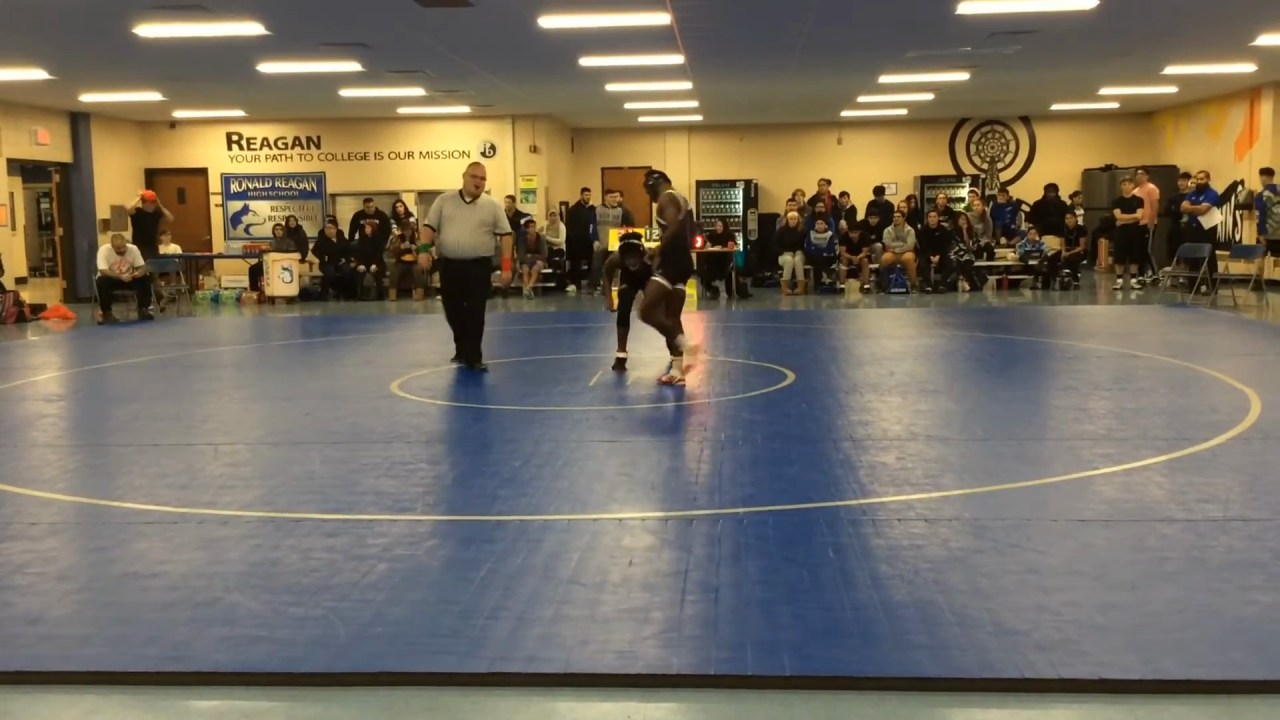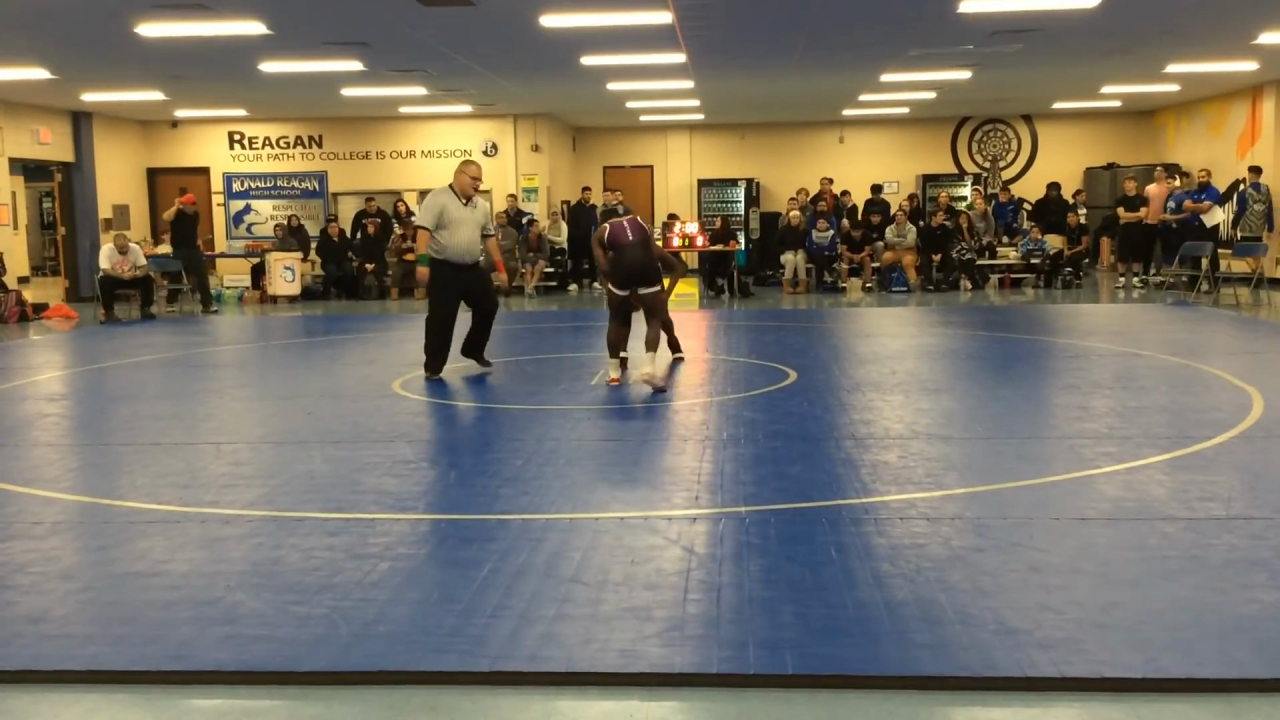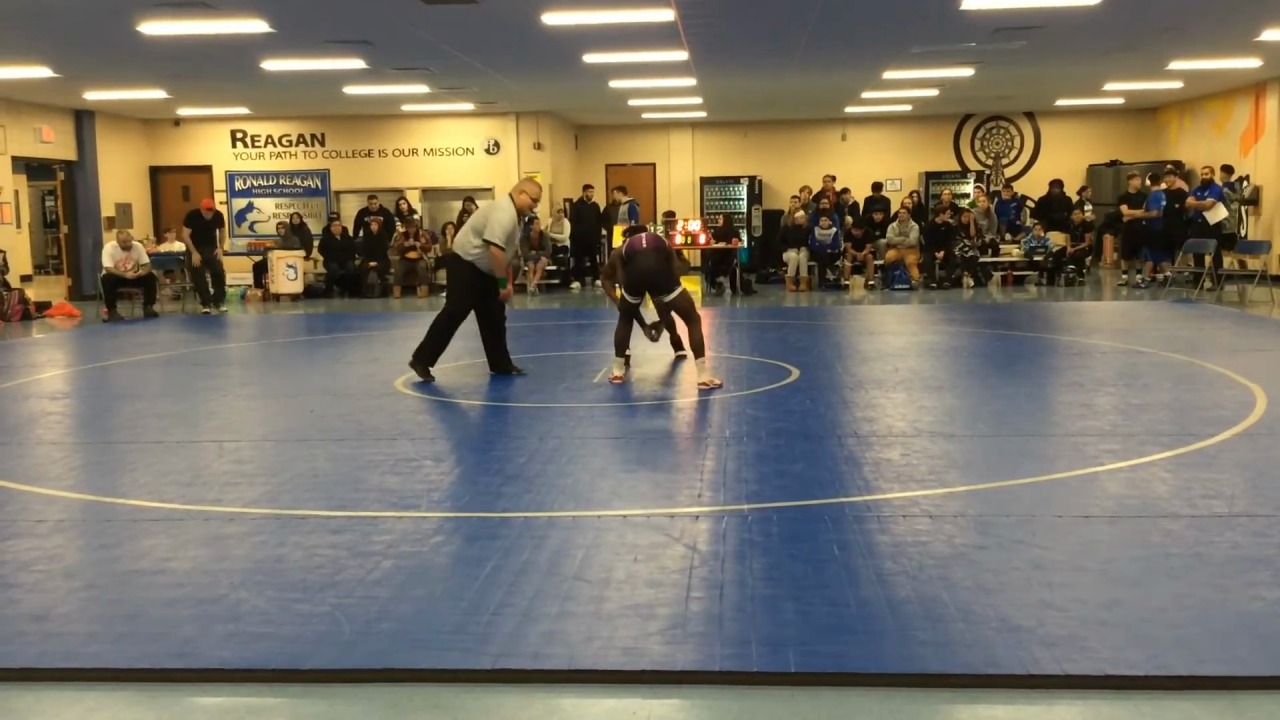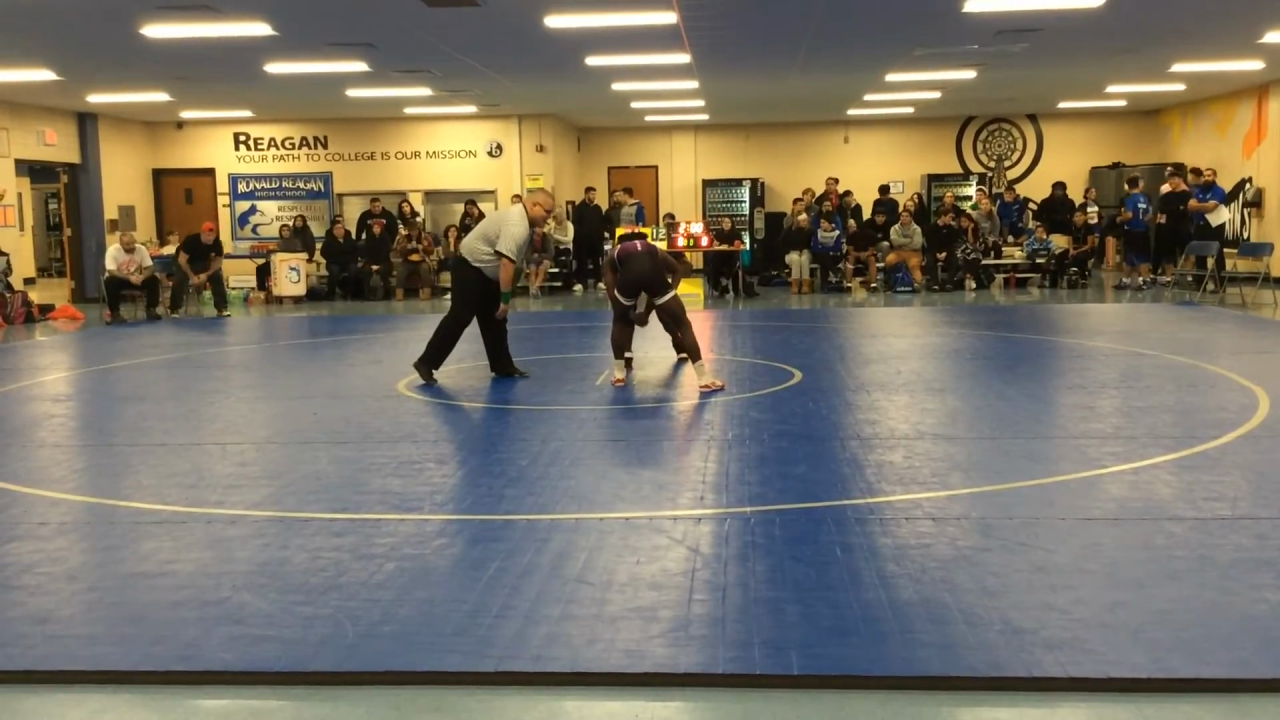
dt=0.7s
person 1, frame 1
left shoulder: (492, 206)
right shoulder: (444, 201)
left elbow: (505, 235)
right elbow: (430, 227)
left wrist: (506, 266)
left hip: (478, 266)
right hip: (449, 265)
left knee: (475, 312)
right knee: (453, 310)
left ankle: (472, 358)
right ankle: (462, 347)
person 1, frame 2
left shoulder: (481, 206)
right shoulder: (438, 198)
left elbow: (489, 237)
right elbow: (423, 230)
left wrist: (500, 267)
left hip: (472, 269)
right hip: (443, 269)
left knee: (488, 306)
right knee: (440, 319)
left ankle: (473, 350)
right ankle: (433, 367)
person 1, frame 3
left shoulder: (515, 214)
right shoulder: (504, 212)
left elbow: (507, 252)
right elbow: (496, 250)
left wrist: (507, 281)
right wrist: (504, 284)
left hip: (484, 271)
right hip: (466, 267)
left knee: (494, 318)
right knee: (453, 314)
left ankle: (501, 365)
right ankle: (421, 360)
person 1, frame 4
left shoulder: (521, 218)
right shoulder: (517, 225)
left elbow: (510, 261)
right elbow: (507, 263)
right wrist: (505, 299)
left hip: (486, 272)
right hip: (470, 268)
left knee: (494, 321)
right knee: (459, 318)
left ankle: (503, 367)
right ankle: (426, 363)
person 2, frame 1
left shoulder: (666, 198)
right shoulder: (682, 201)
left elbow: (673, 228)
right elbow: (689, 236)
left wrist: (659, 252)
left hip: (672, 262)
right hip: (684, 261)
left knee: (647, 312)
right knee: (671, 319)
left ankle: (684, 346)
right ankle: (677, 371)
person 2, frame 2
left shoulder: (601, 231)
right shoulder: (639, 222)
left elbow: (604, 266)
right elbow: (656, 252)
left hip: (622, 264)
right hip: (646, 262)
left knee: (617, 320)
right knee: (654, 320)
left ankle: (614, 373)
right ankle: (649, 367)
person 2, frame 3
left shoulder: (621, 250)
right shoulder: (663, 242)
left elbow: (625, 286)
right elbow: (673, 277)
left wrist: (643, 324)
right wrist: (663, 320)
left hip: (635, 272)
right hip: (660, 270)
left knee: (625, 319)
right knee: (693, 320)
left ankle: (617, 372)
right ankle: (704, 377)
person 2, frame 4
left shoulder: (614, 254)
right shoulder: (652, 249)
left elbow: (611, 292)
left wrist: (631, 314)
left hip: (629, 274)
right hip: (653, 272)
left knee: (620, 322)
right knee: (683, 325)
left ankle: (619, 374)
right ankle: (704, 379)
